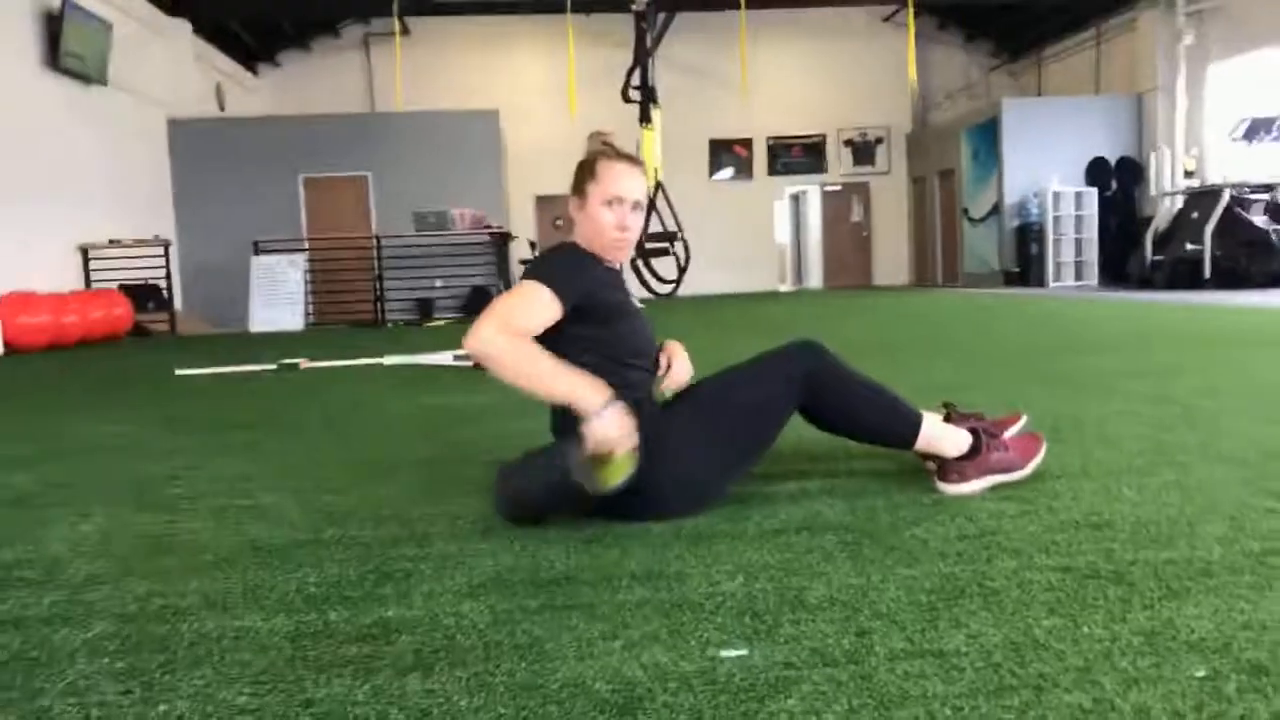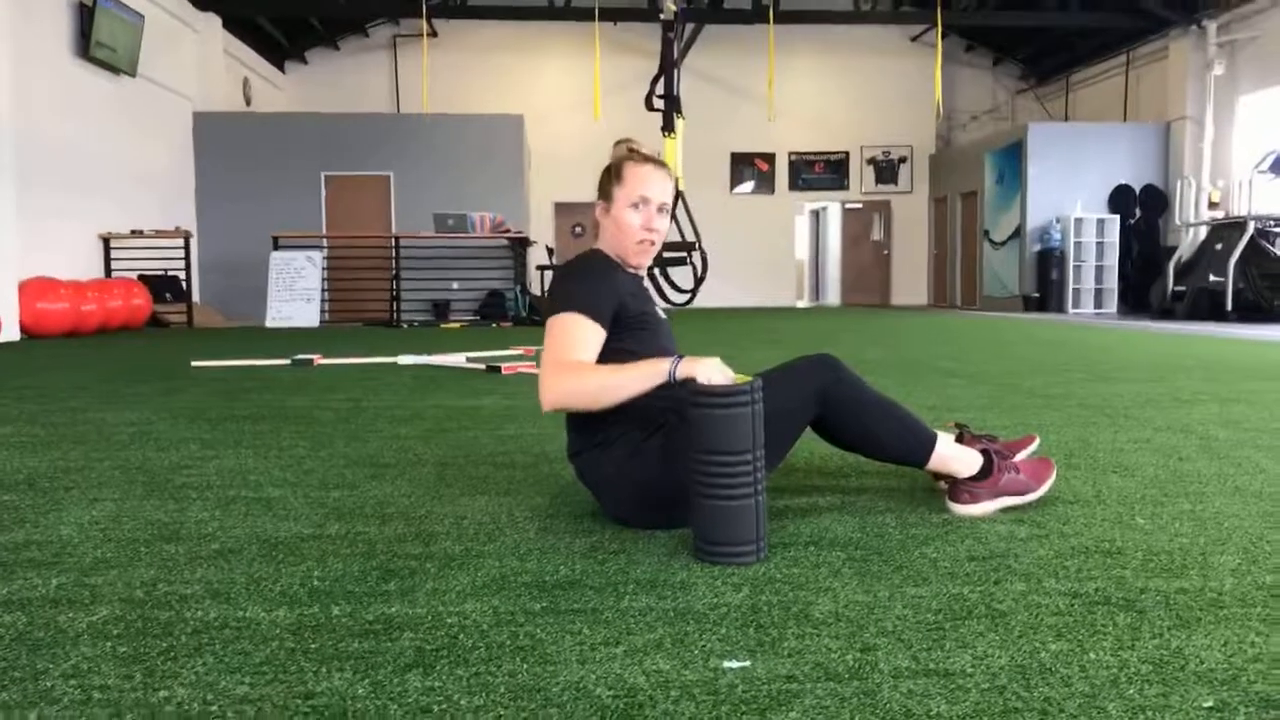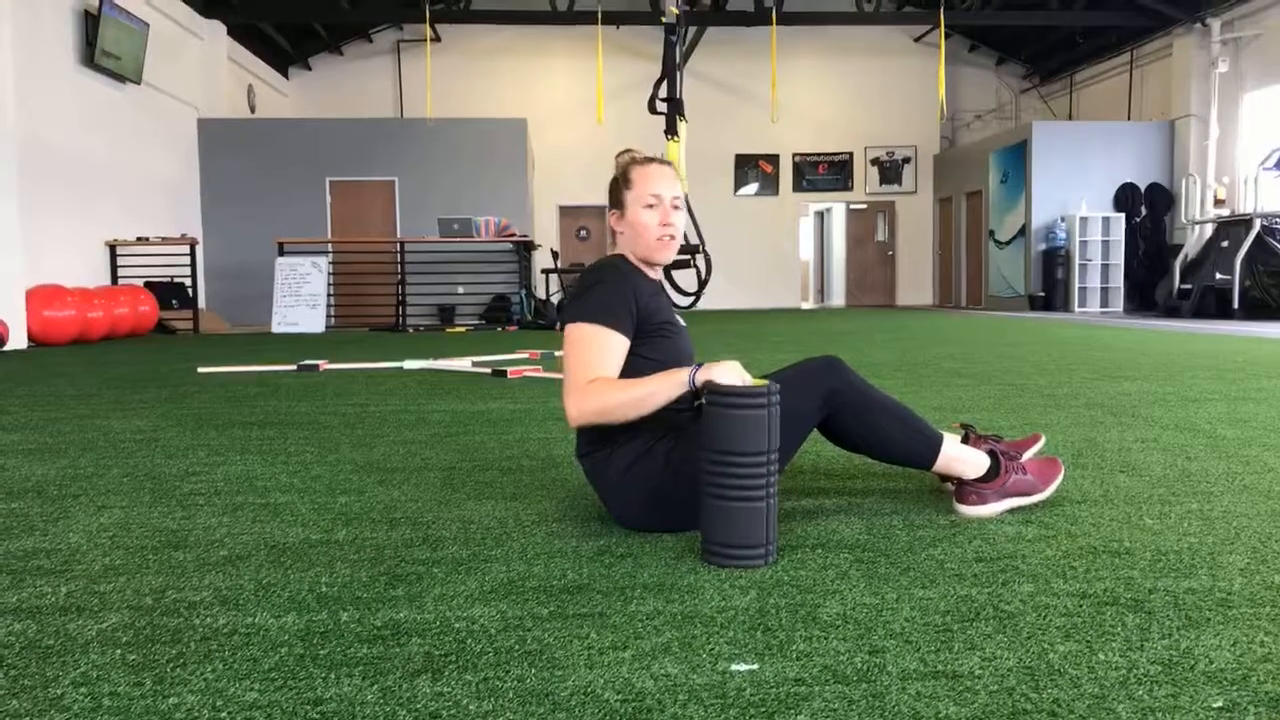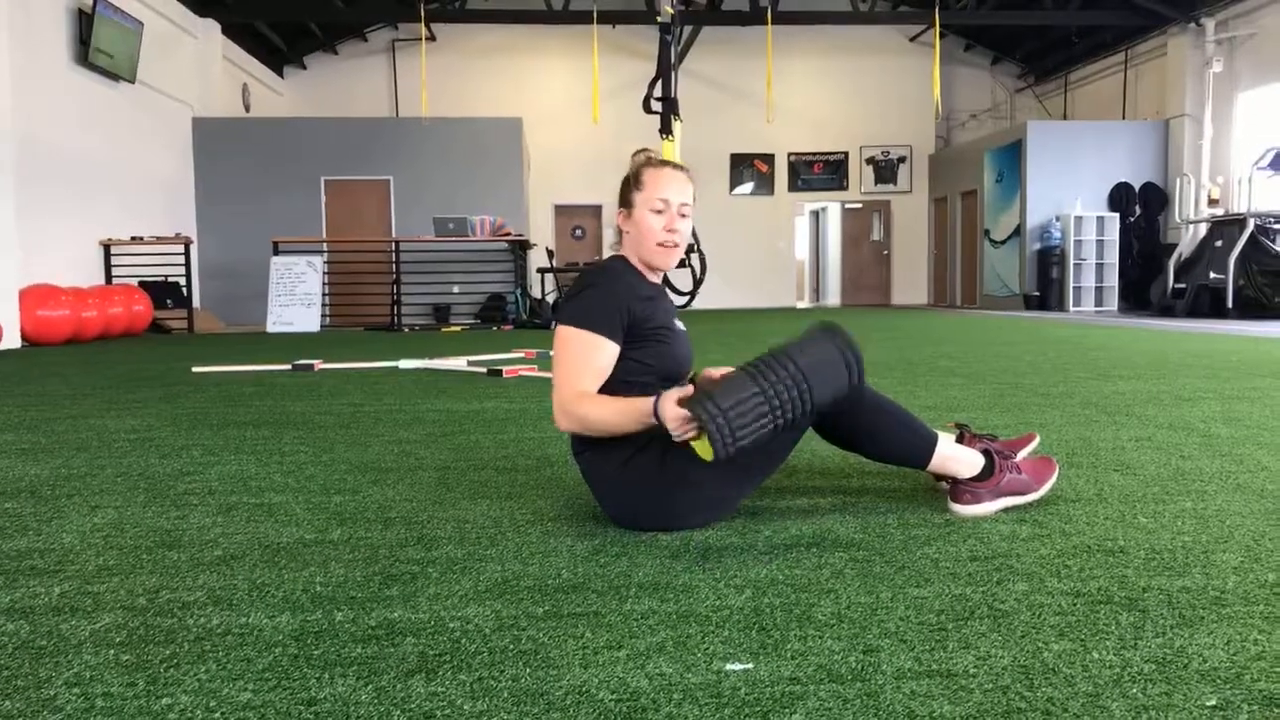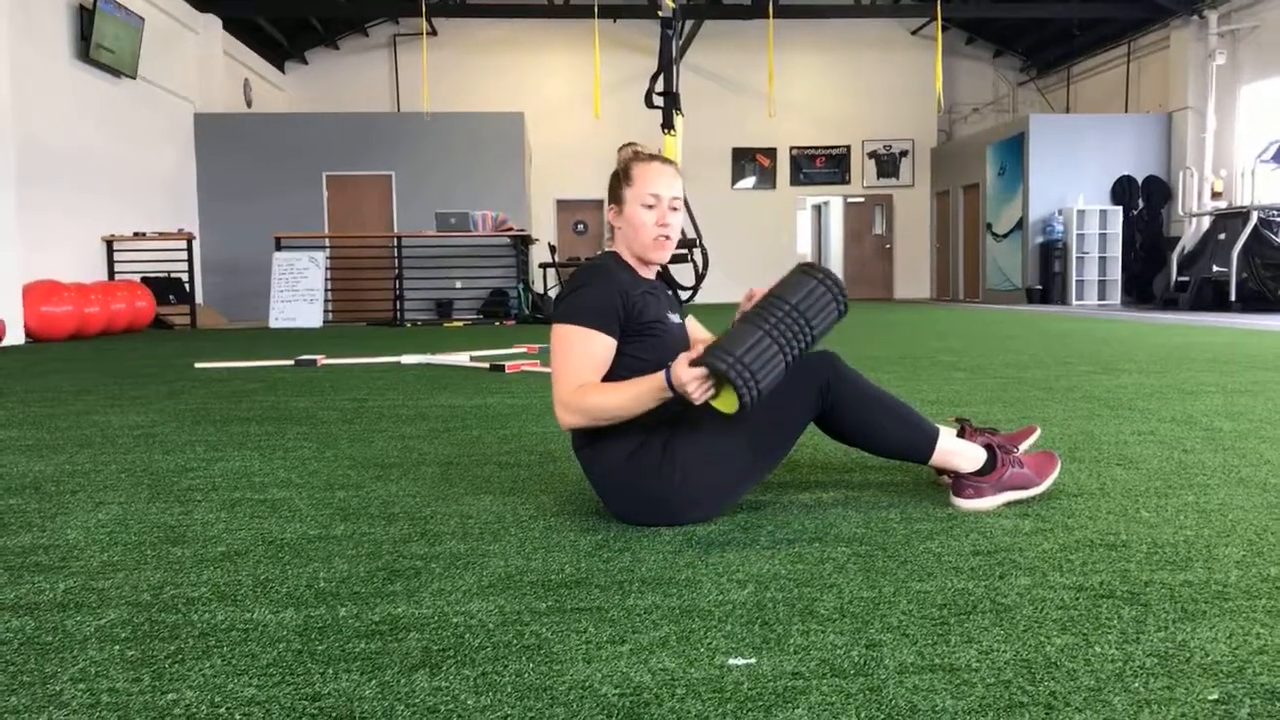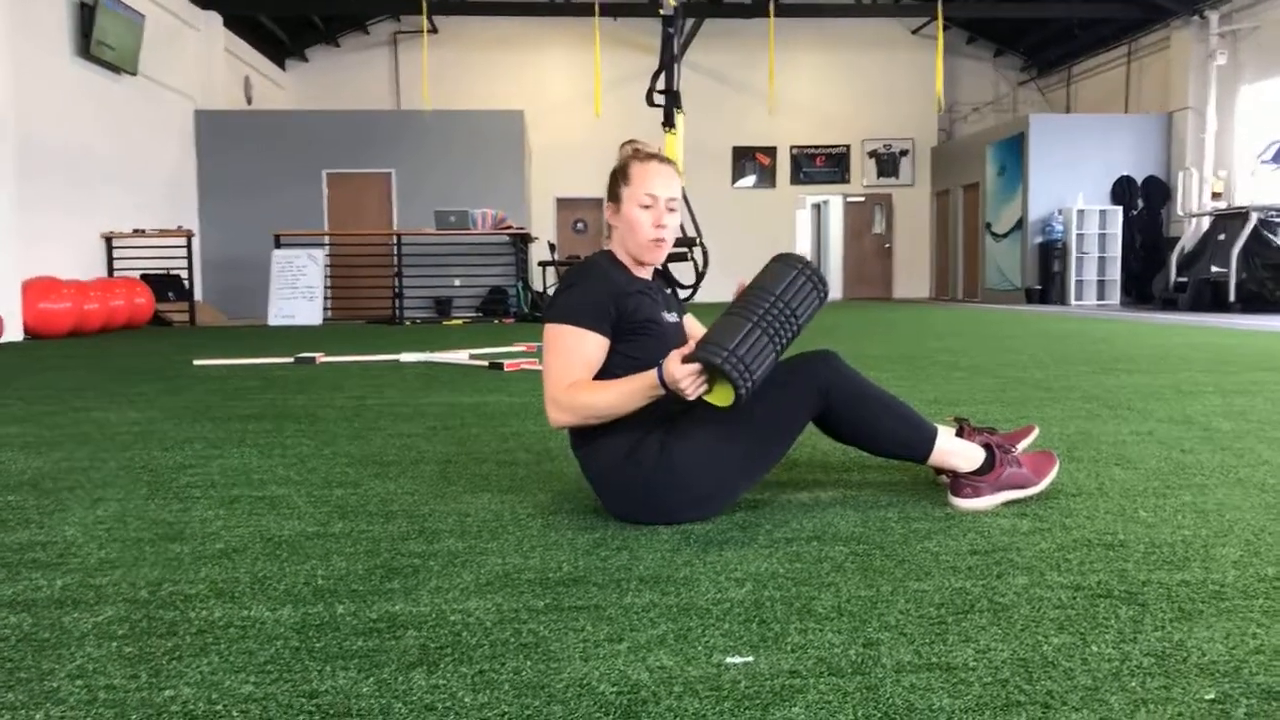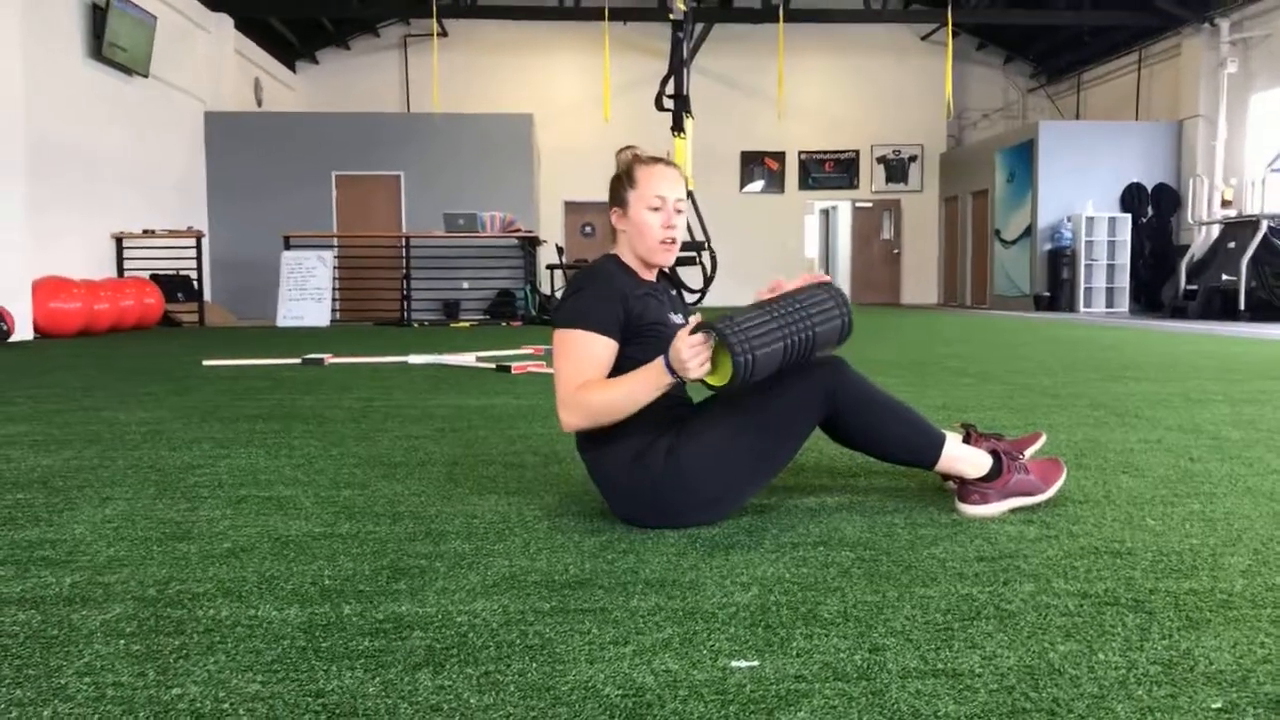
dt=0.5s
person 1, frame 1
left shoulder: (598, 275)
right shoulder: (567, 268)
right elbow: (486, 337)
left wrist: (667, 353)
right wrist: (594, 400)
left hip: (645, 457)
right hip: (640, 472)
left knee: (793, 373)
right knee: (802, 364)
left ankle: (947, 432)
right ankle: (963, 451)
person 1, frame 2
left shoulder: (623, 281)
right shoulder: (590, 278)
right elbow: (556, 388)
left wrist: (691, 380)
right wrist: (677, 366)
left hip: (652, 462)
right hip: (643, 477)
left knee: (813, 384)
right knee: (818, 377)
left ankle: (960, 450)
right ankle: (973, 472)
person 1, frame 3
left shoulder: (643, 286)
right shoulder: (610, 285)
right elbow: (582, 404)
left wrist: (706, 383)
right wrist: (695, 375)
left hip: (661, 466)
right hip: (650, 482)
left knee: (821, 383)
right knee: (825, 380)
left ankle: (966, 451)
right ankle: (982, 474)
person 1, frame 4
left shoulder: (645, 289)
right shoulder: (606, 288)
right elbow: (569, 409)
left wrist: (697, 385)
right wrist: (657, 410)
left hip: (659, 466)
right hip: (645, 486)
left ankle: (960, 452)
right ankle: (975, 472)
person 1, frame 5
left shoulder: (651, 287)
right shoulder: (598, 286)
right elbow: (571, 405)
right wrist: (669, 383)
left hip: (667, 457)
right hip: (648, 480)
left knee: (815, 373)
right knee: (820, 375)
left ankle: (960, 445)
right ankle: (978, 468)
person 1, frame 6
left shoulder: (651, 285)
right shoulder: (592, 285)
right elbow: (562, 405)
right wrist: (661, 381)
left hip: (667, 451)
right hip: (646, 480)
left knee: (812, 377)
right knee: (819, 375)
left ankle: (959, 445)
right ankle: (976, 466)
person 1, frame 7
left shoulder: (656, 287)
right shoulder: (599, 289)
left elbow: (715, 360)
right elbow: (574, 410)
right wrist: (669, 368)
left hip: (674, 452)
right hip: (655, 481)
left knee: (819, 379)
right knee: (826, 380)
left ankle: (966, 449)
right ankle: (983, 474)
